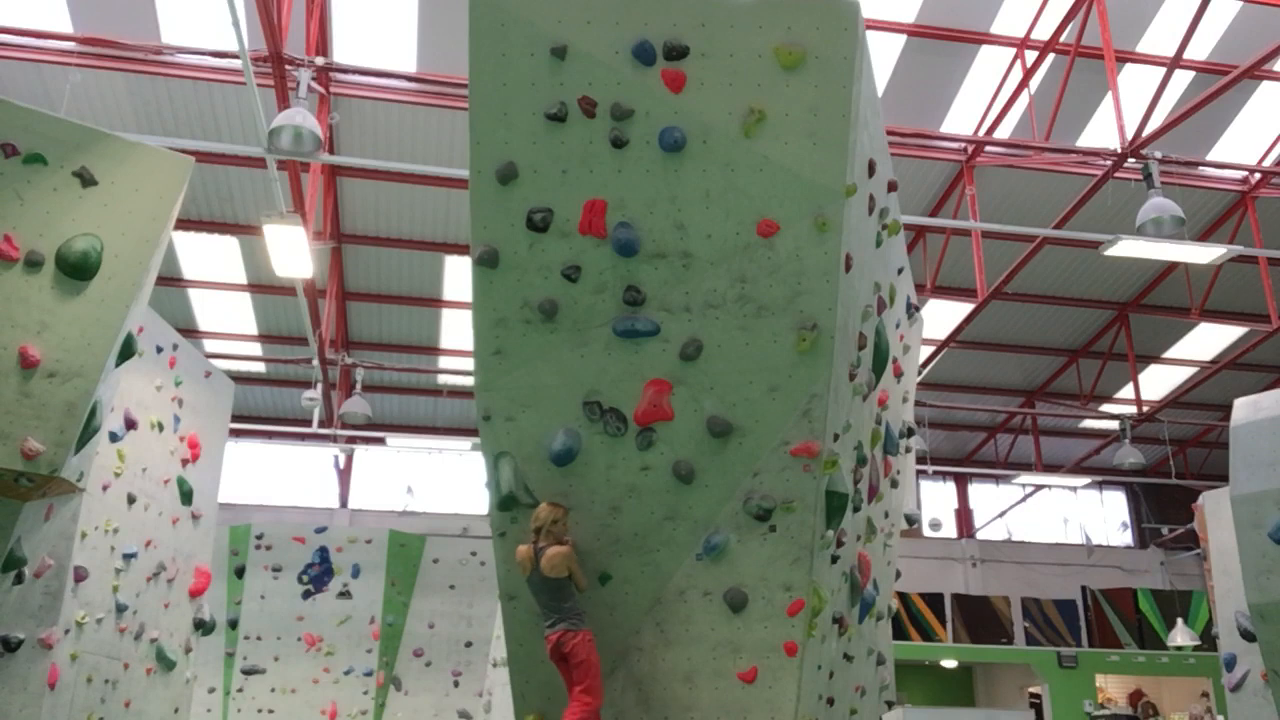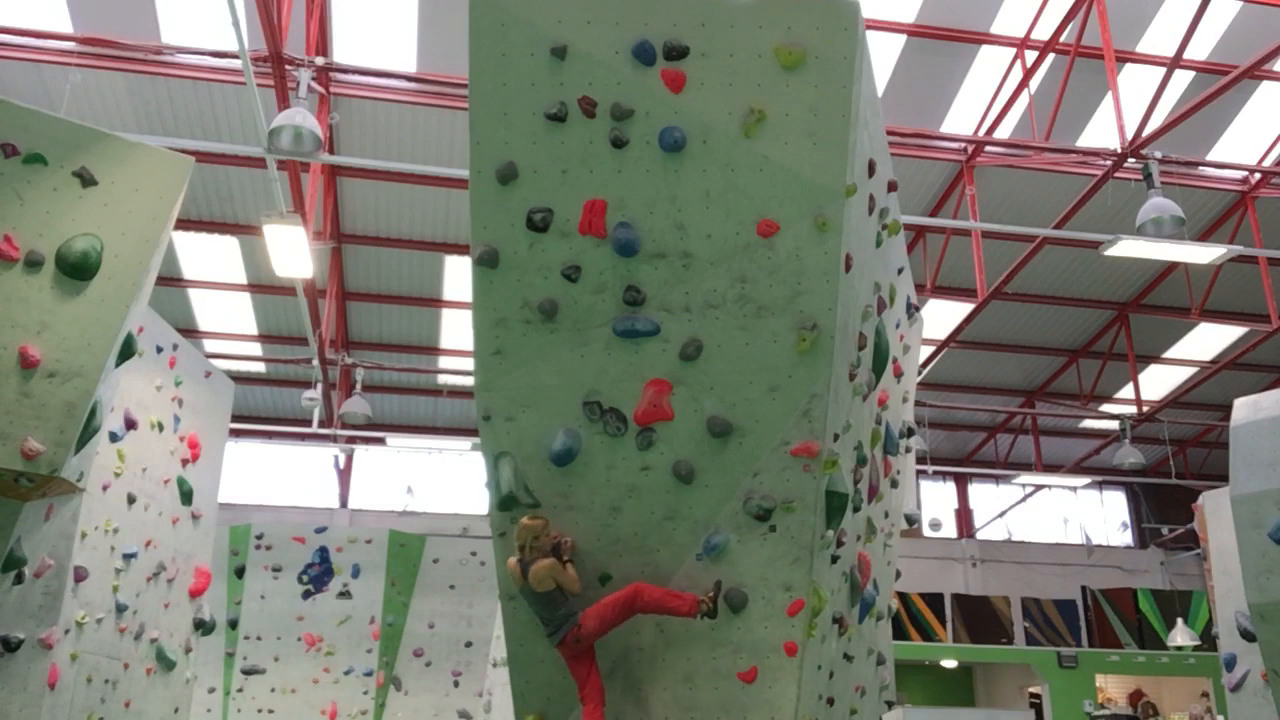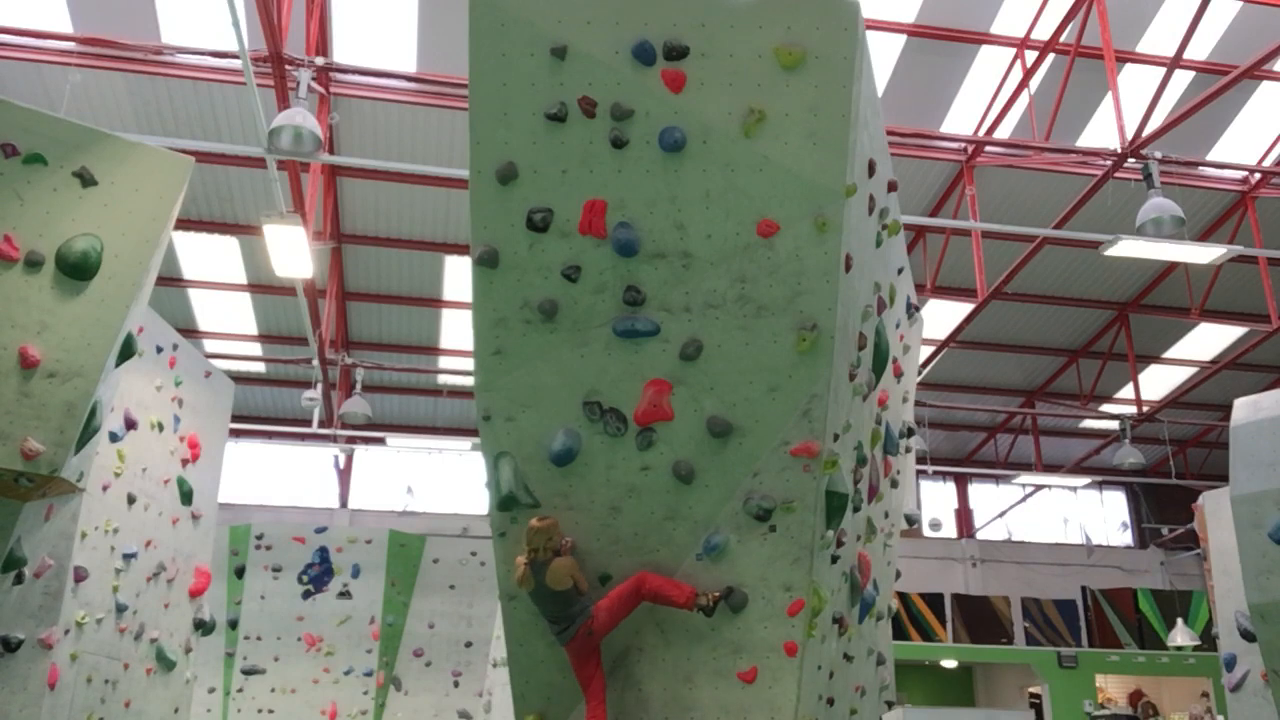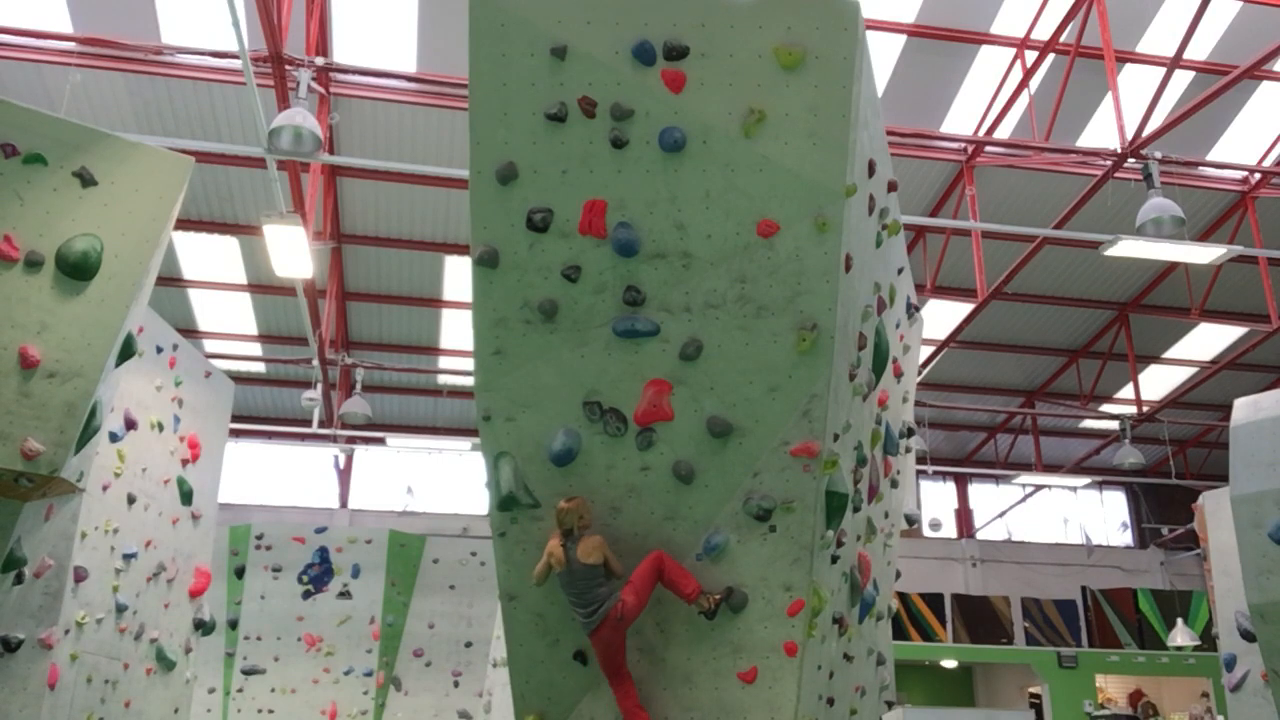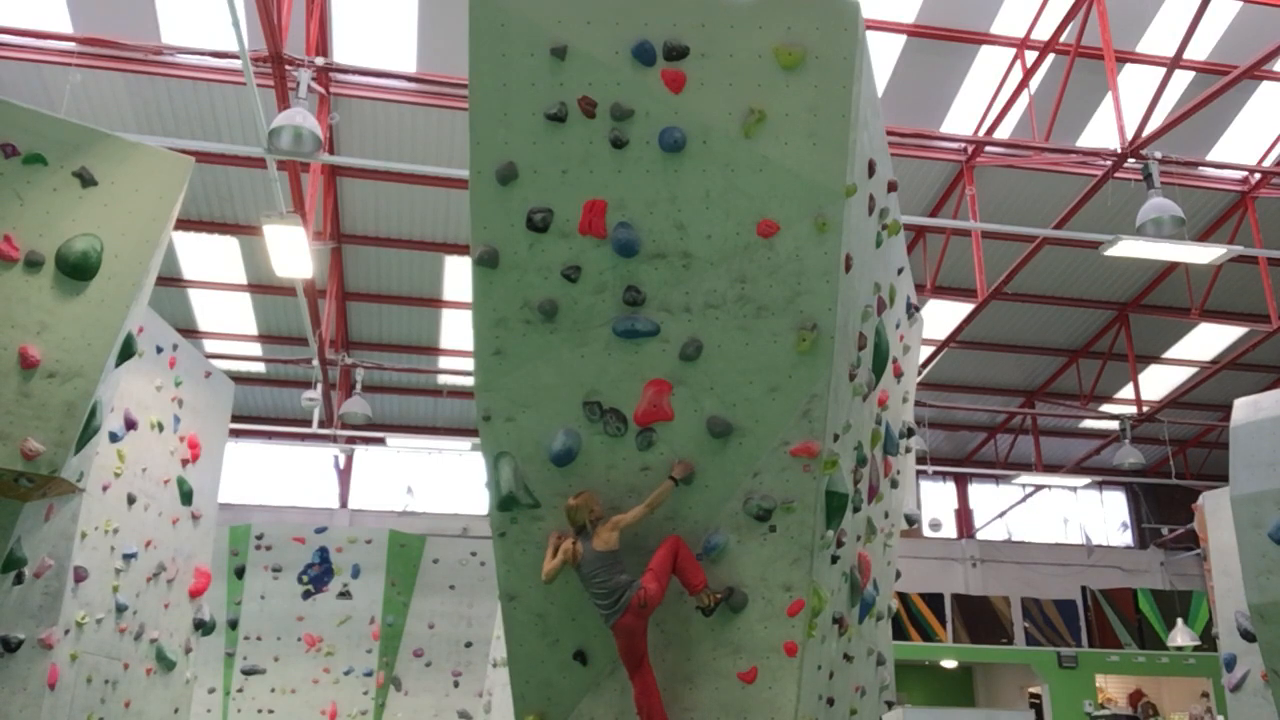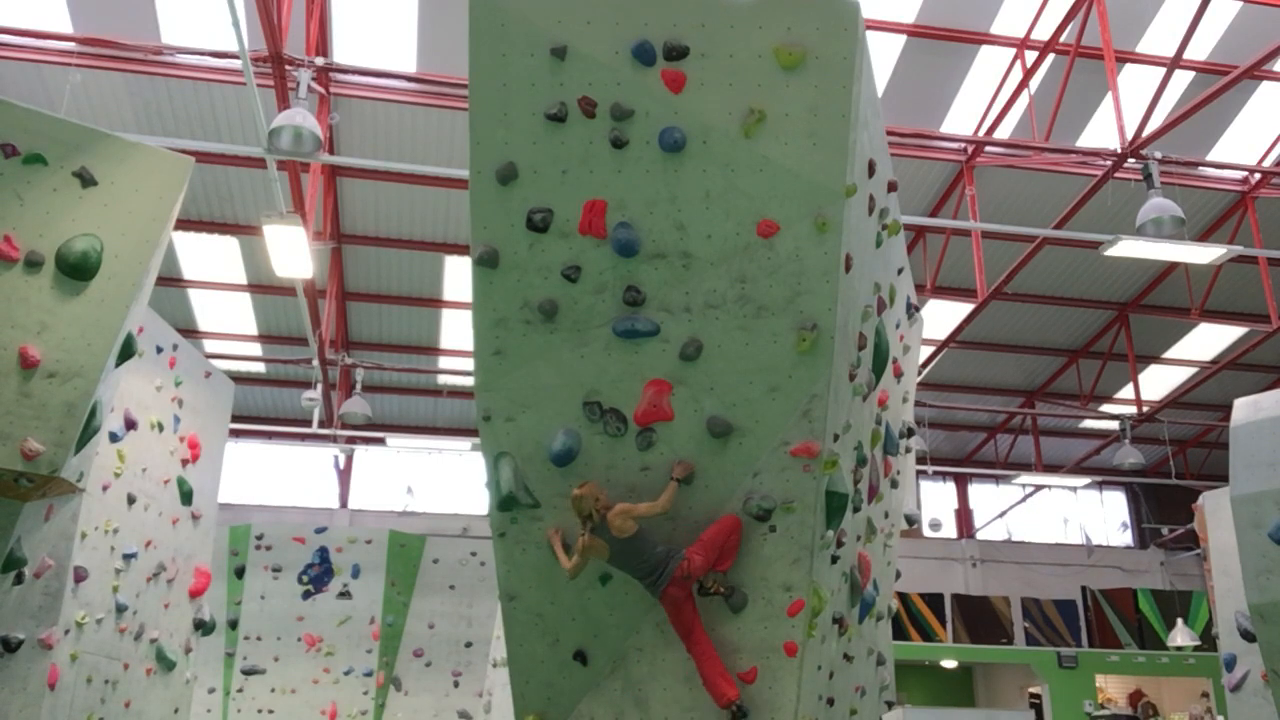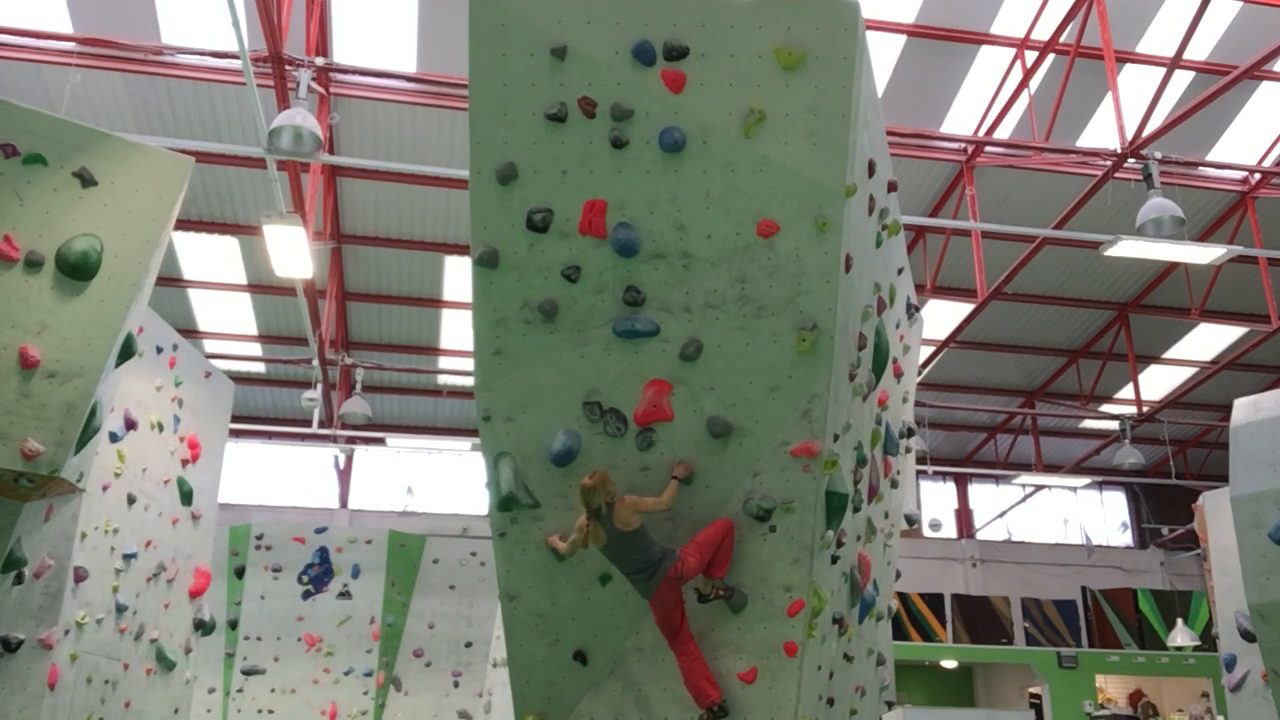
dt=0.7s
person 1, frame 1
left shoulder: (522, 553)
right shoulder: (563, 552)
right elbow: (582, 586)
left hip: (552, 637)
right hip: (573, 633)
left knee: (580, 699)
right knee: (588, 701)
person 1, frame 2
left shoulder: (512, 565)
right shoulder: (547, 565)
right elbow: (575, 588)
left wrist: (551, 549)
right wrist: (566, 557)
left hip: (564, 642)
right hip: (578, 630)
left knee: (591, 699)
right knee: (637, 594)
right ankle: (700, 606)
person 1, frame 3
left shoulder: (521, 565)
right shoulder: (562, 564)
right elbow: (583, 588)
left hip: (572, 641)
right hip: (591, 623)
left knee: (594, 699)
right knee: (641, 582)
right ankle: (699, 601)
person 1, frame 4
left shoulder: (554, 548)
right shoulder: (595, 543)
left elbow: (537, 580)
right elbow: (619, 573)
left hip: (597, 631)
right hip: (619, 611)
left knee: (621, 684)
right knee: (658, 558)
right ankle: (702, 601)
person 1, frame 5
left shoulder: (568, 547)
right shoulder: (609, 528)
left elbow: (546, 576)
right elbow: (649, 505)
left wrist: (551, 546)
right wrist: (674, 477)
left hip: (620, 622)
right hip: (640, 598)
left knee: (641, 678)
right knee: (673, 543)
right ankle: (703, 597)
person 1, frame 6
left shoulder: (586, 542)
right shoulder: (620, 514)
left elbow: (571, 571)
right elbow: (662, 506)
left wrist: (557, 544)
right wrist: (676, 478)
left hip: (666, 593)
right hip: (683, 567)
left knee: (698, 646)
right knee: (731, 522)
right ankle: (713, 581)
person 1, frame 7
left shoulder: (584, 525)
right shoulder: (625, 506)
left elbow: (567, 551)
right elbow: (664, 503)
left wrist: (554, 541)
right wrist: (676, 477)
left hip: (655, 592)
right hip: (676, 567)
left knee: (682, 647)
right knee: (724, 526)
right ankle: (711, 585)
